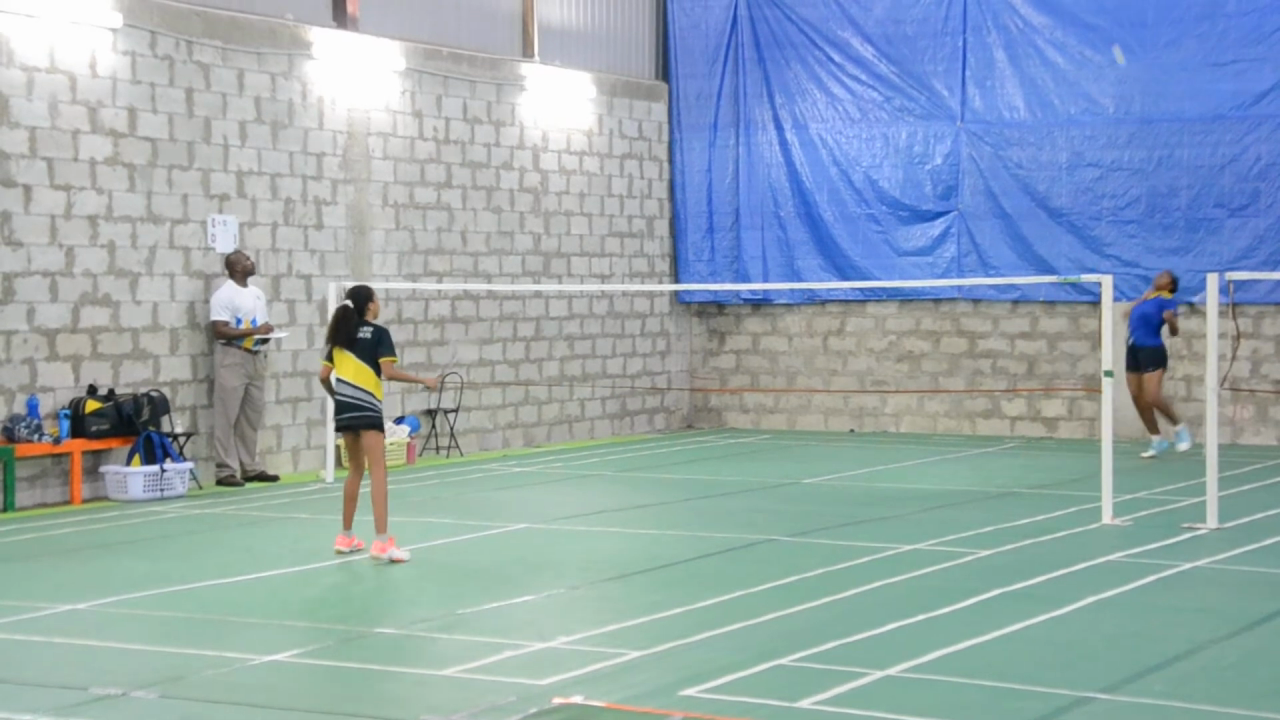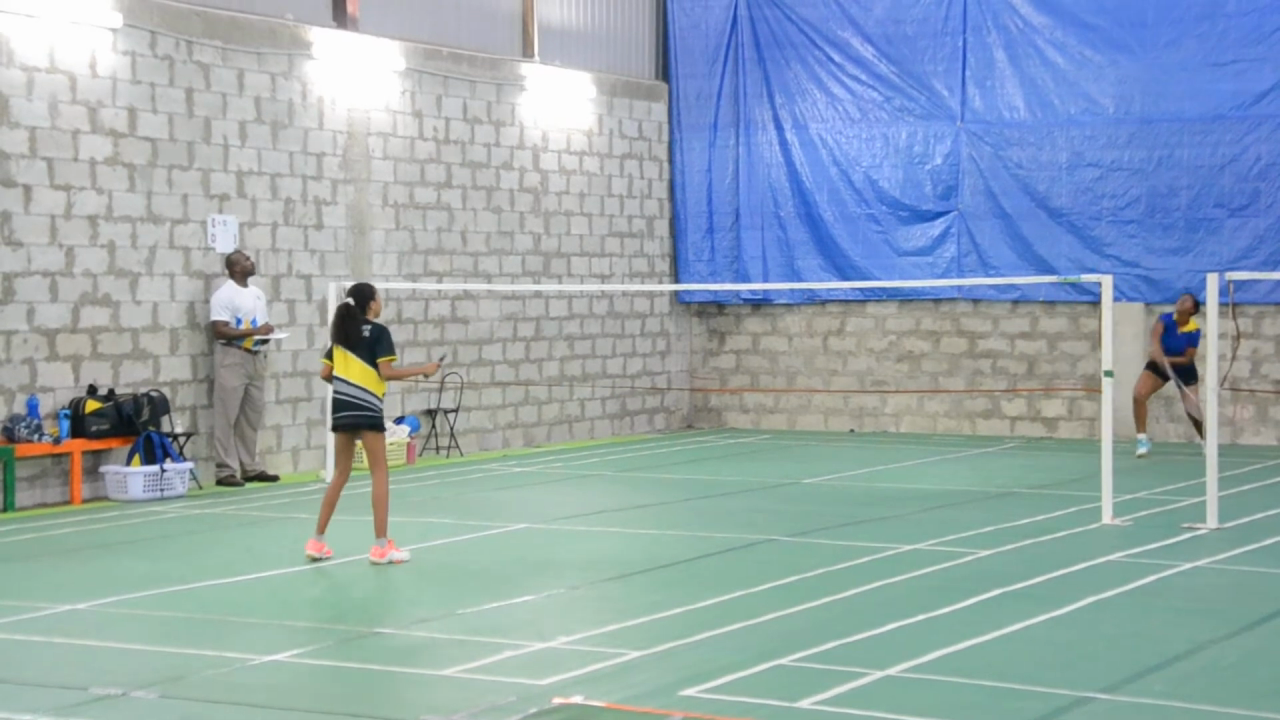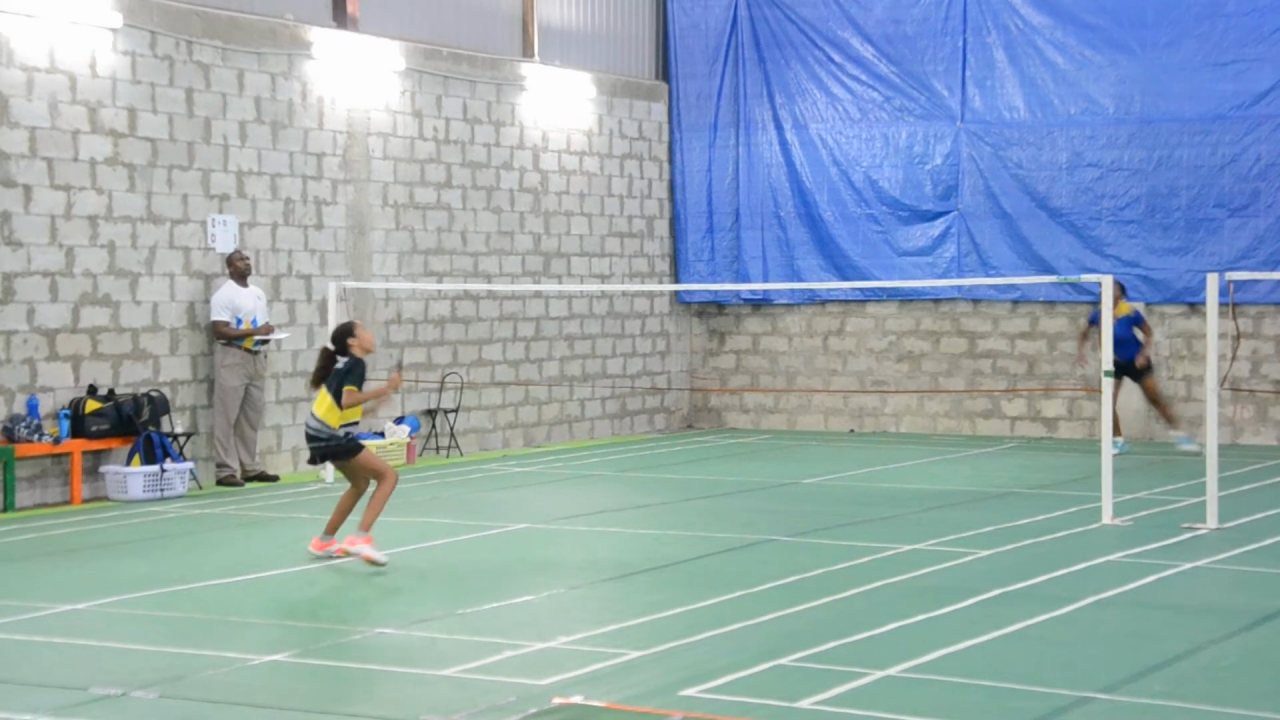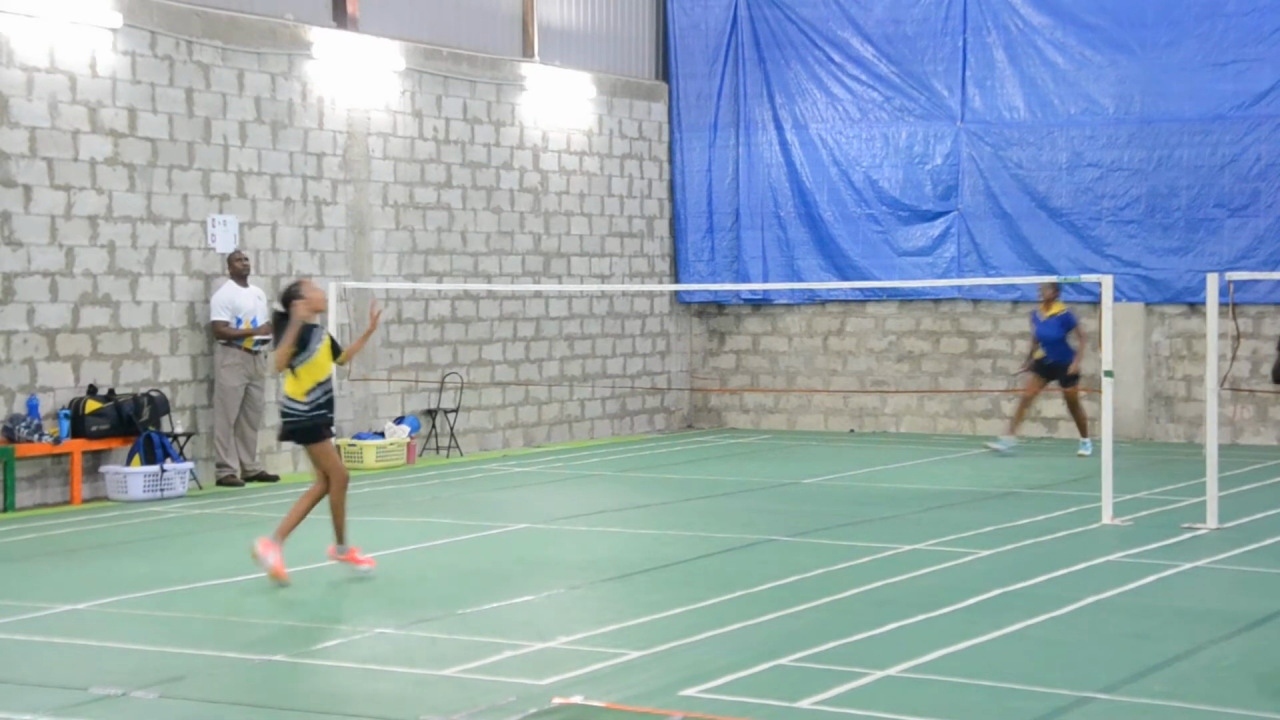
dt=0.4s
person 1, frame 1
left shoulder: (341, 335)
right shoulder: (378, 333)
left elbow: (324, 375)
right elbow: (388, 371)
right wrist: (423, 381)
left hip: (343, 408)
right hip: (367, 408)
left knee: (355, 470)
right knee: (378, 472)
left ankle: (346, 536)
right ankle: (382, 542)
person 1, frame 2
left shoulder: (343, 332)
right shoulder: (379, 332)
left elbow: (324, 374)
right elbow: (386, 373)
right wrist: (422, 370)
left hip: (341, 407)
right hip: (366, 408)
left knee: (342, 471)
right knee: (379, 473)
left ankle: (317, 541)
right ankle: (382, 546)
person 1, frame 3
left shoulder: (342, 364)
right shoulder: (356, 364)
right elbow: (347, 402)
left wrist: (376, 400)
right wrist: (385, 389)
left hip: (321, 435)
right hip: (333, 437)
left knee: (360, 483)
right knee: (388, 476)
left ankle: (325, 541)
right ankle: (360, 537)
person 1, frame 4
left shoulder: (320, 332)
right shoulder: (296, 332)
left elbow: (343, 357)
right elbow: (279, 363)
left wrist: (370, 331)
right wrist: (295, 323)
left hip: (315, 416)
right hip: (302, 417)
left knee: (324, 483)
right knee: (339, 477)
left ankle: (272, 545)
right ankle: (342, 549)
person 2, frame 1
left shoulder: (258, 293)
right shoulder: (224, 295)
right elbow: (219, 331)
left wrist: (267, 332)
right wrist: (253, 331)
left hip: (256, 357)
right hip: (232, 357)
left knee: (252, 416)
right knee: (228, 417)
left ankle: (251, 467)
right ankle: (225, 471)
person 2, frame 2
left shoulder: (258, 293)
right shoulder: (224, 295)
right elbow: (219, 331)
left wrist: (266, 333)
right wrist: (253, 331)
left hip: (256, 357)
right hip: (232, 358)
left knee: (252, 415)
right knee: (227, 416)
left ankle: (251, 467)
right ankle: (225, 471)
person 2, frame 3
left shoulder: (258, 293)
right shoulder: (224, 295)
right elbow: (220, 331)
left wrist: (267, 332)
right wrist: (254, 332)
left hip: (256, 357)
right hip: (232, 358)
left knee: (252, 416)
right knee: (228, 417)
left ankle: (250, 467)
right ankle: (226, 470)
person 2, frame 4
left shoulder: (259, 293)
right shoulder: (224, 294)
right elbow: (219, 331)
left wrist: (268, 332)
right wrist: (253, 331)
left hip: (256, 357)
right hip: (232, 358)
left knee: (253, 417)
right knee: (227, 418)
left ankle: (251, 467)
right ankle: (226, 471)
person 3, frame 1
left shoulder: (1166, 301)
right shoulder: (1146, 298)
left elbow: (1174, 331)
right elbow: (1131, 316)
left wrist: (1171, 320)
left hip: (1152, 352)
right hip: (1134, 351)
left knee: (1152, 398)
right knee: (1138, 400)
left ankle: (1180, 429)
right ankle: (1158, 440)
person 3, frame 2
left shoulder: (1194, 331)
right shoulder: (1166, 318)
left elbow: (1188, 359)
right elbow: (1155, 333)
left wrist: (1166, 359)
right wrist: (1158, 354)
left hip: (1183, 368)
right hip: (1160, 364)
left knee: (1192, 411)
right knee: (1138, 396)
right ankle: (1143, 441)
person 3, frame 3
left shoulder: (1132, 313)
right shoulder: (1098, 314)
left elbow: (1148, 333)
right elbow: (1084, 334)
left wrist: (1143, 355)
right wrist: (1081, 352)
left hip: (1137, 361)
right hip: (1114, 362)
left knee: (1156, 400)
left ankle: (1180, 436)
right ankle: (1118, 441)
person 3, frame 4
left shoulder: (1064, 315)
right shoulder: (1036, 314)
left elbow: (1081, 338)
left wrist: (1077, 362)
right wrist: (1030, 359)
left hip: (1063, 363)
right hip: (1044, 362)
left knee: (1073, 406)
right knee: (1025, 399)
left ankle: (1085, 441)
right ankle: (1008, 441)
